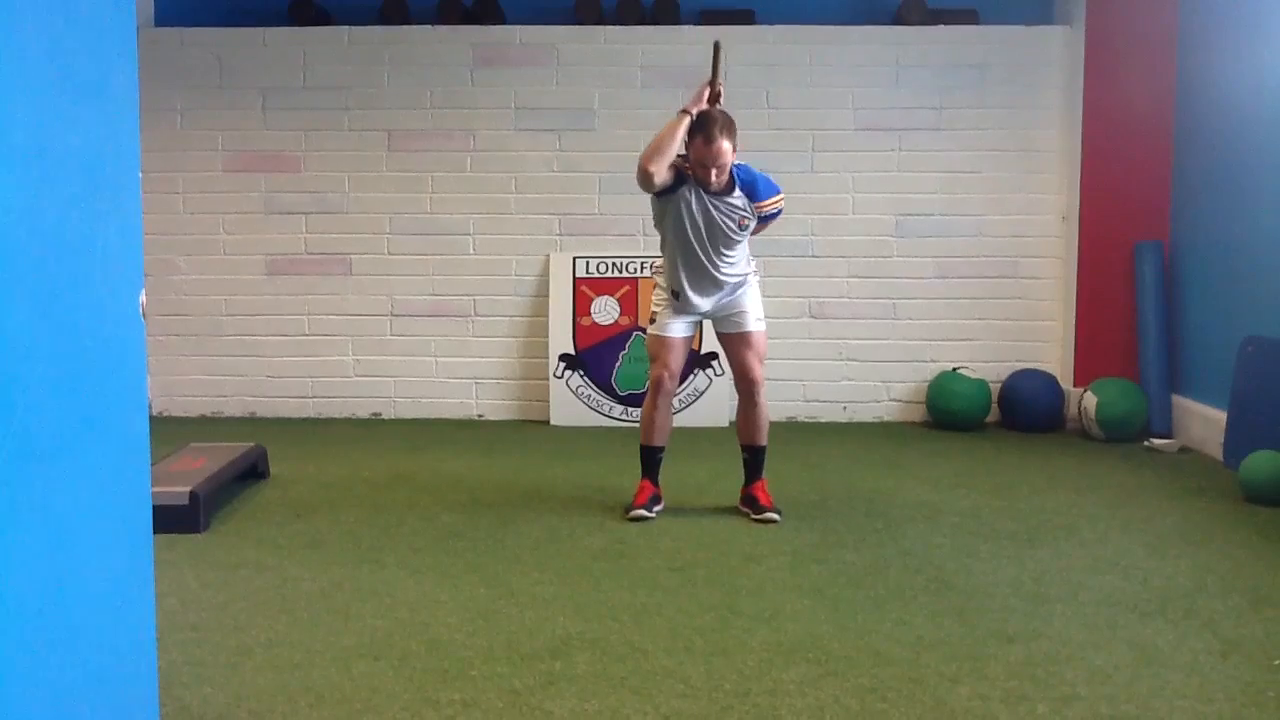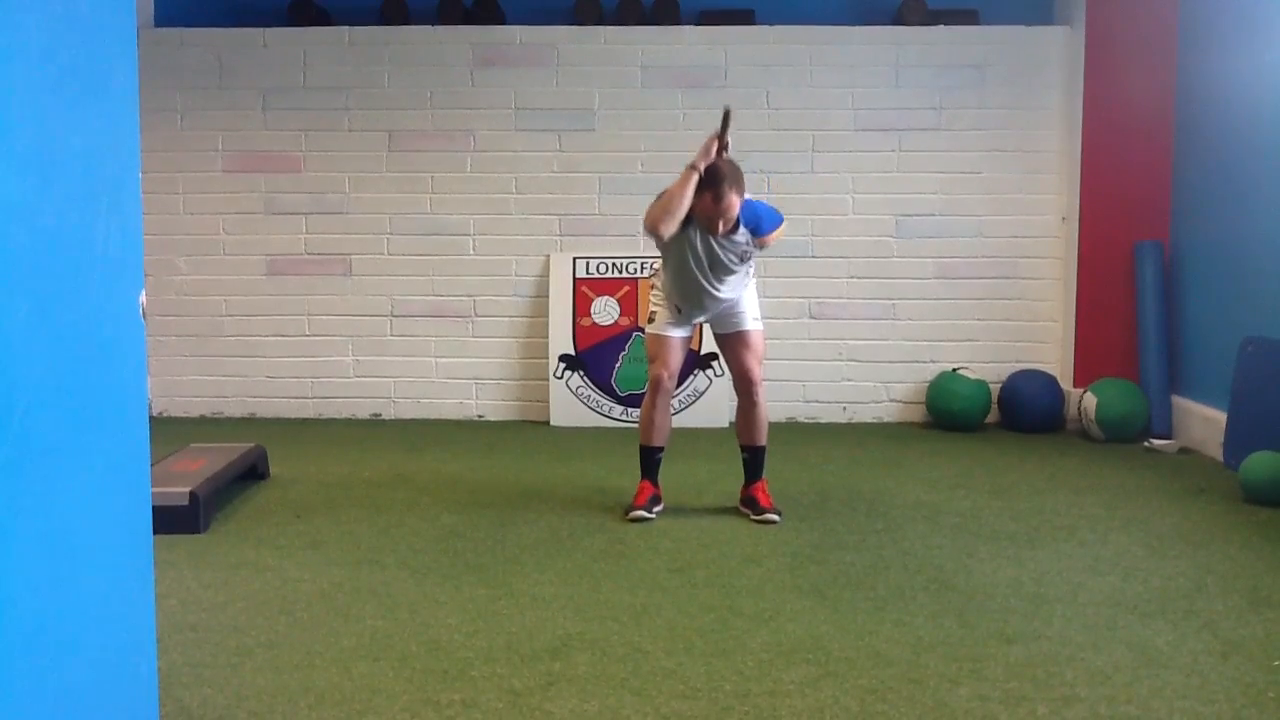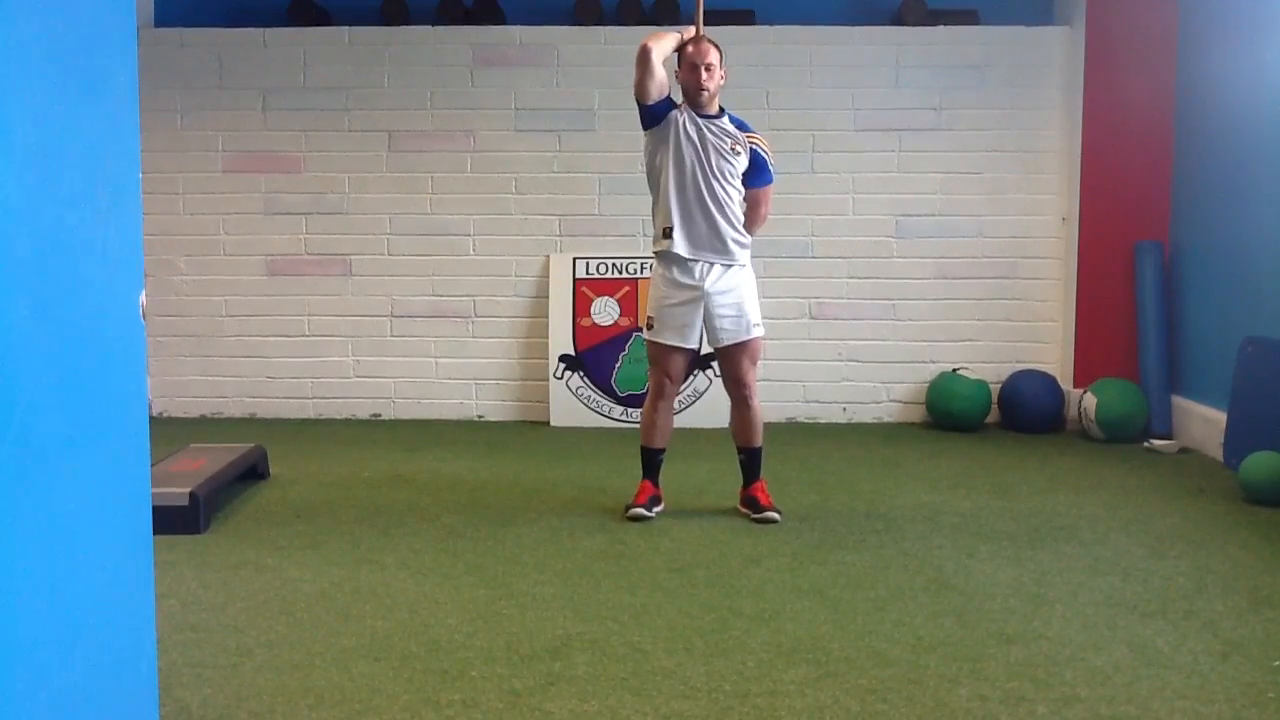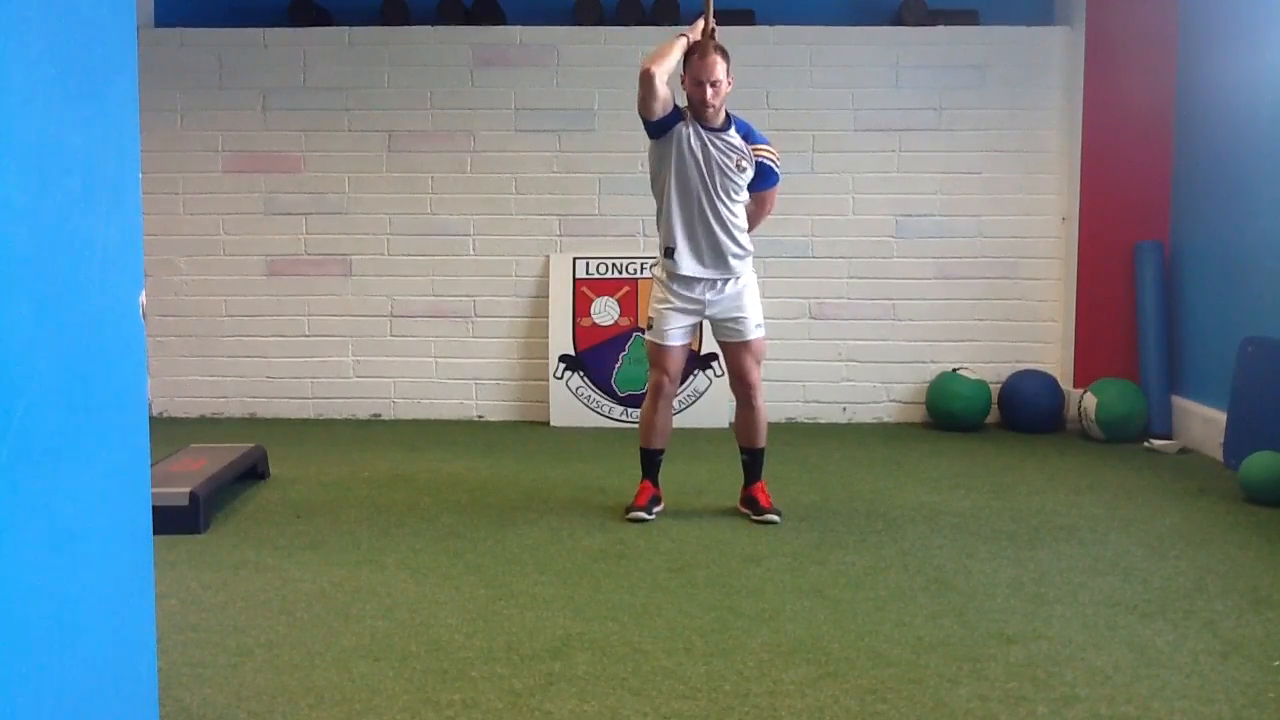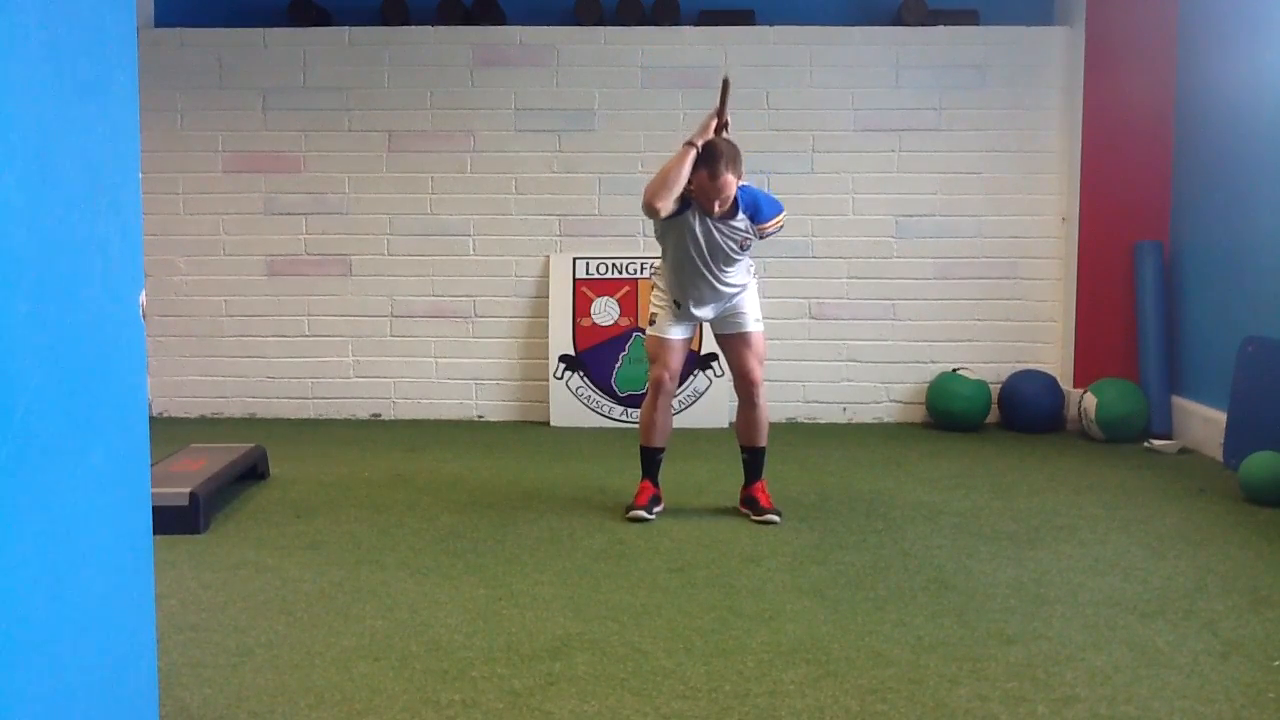
dt=1s
person 1, frame 1
left shoulder: (757, 188)
right shoulder: (672, 178)
right elbow: (647, 169)
right wrist: (689, 111)
left hip: (735, 288)
right hip: (677, 290)
left knee: (752, 381)
right knee: (662, 381)
left ankle: (754, 486)
right ankle: (649, 485)
person 1, frame 2
left shoulder: (760, 219)
right shoulder: (676, 206)
right elbow: (657, 228)
right wrist: (697, 165)
left hip: (733, 298)
right hip: (675, 298)
left knee: (751, 383)
right knee: (661, 382)
left ankle: (754, 487)
right ankle: (648, 487)
person 1, frame 3
left shoulder: (746, 138)
right shoulder: (663, 119)
left elbow: (759, 207)
right elbow: (647, 54)
right wrist: (682, 35)
left hip: (733, 274)
right hip: (675, 274)
left knee: (743, 386)
right knee: (663, 385)
left ankle: (753, 487)
right ankle: (649, 486)
person 1, frame 4
left shoulder: (753, 144)
right shoulder: (668, 128)
left elbow: (764, 203)
right elbow: (650, 75)
right wrist: (687, 37)
left hip: (734, 281)
right hip: (676, 281)
left knee: (749, 387)
right knee: (661, 385)
left ankle: (753, 488)
right ankle: (649, 487)
person 1, frame 5
left shoulder: (760, 208)
right shoulder: (676, 198)
right elbow: (653, 204)
right wrist: (695, 142)
left hip: (735, 294)
right hip: (675, 293)
left knee: (752, 384)
right knee: (661, 382)
left ankle: (754, 488)
right ankle: (649, 486)
